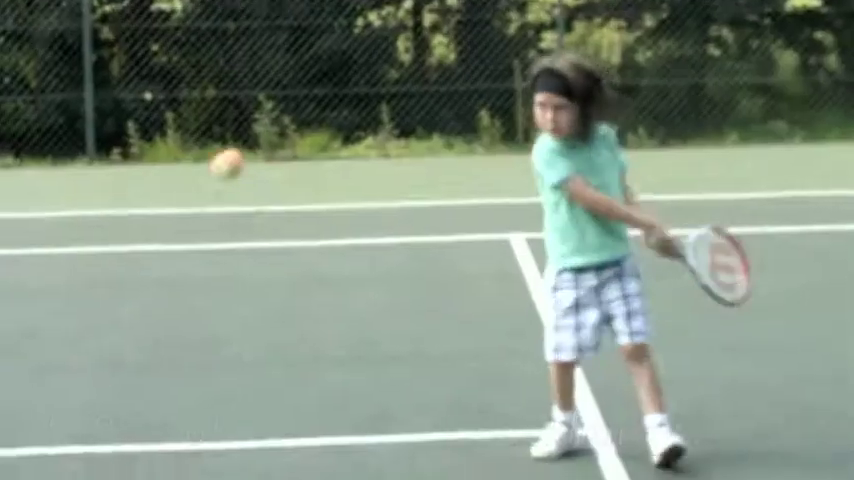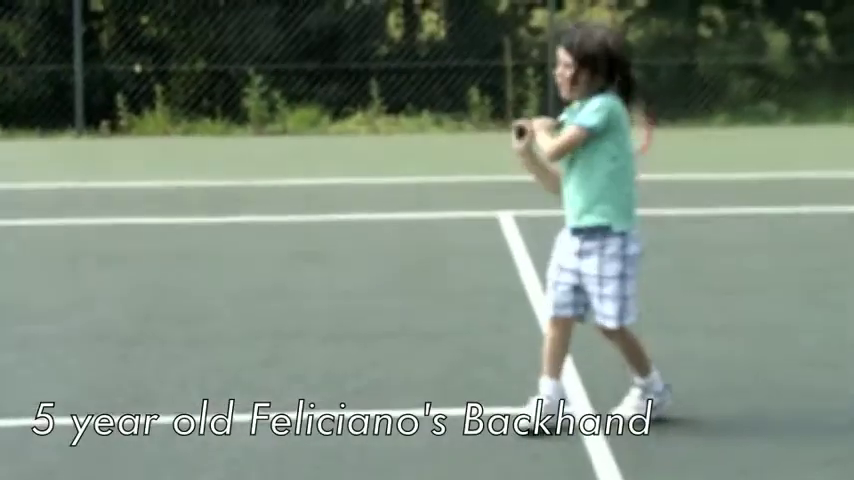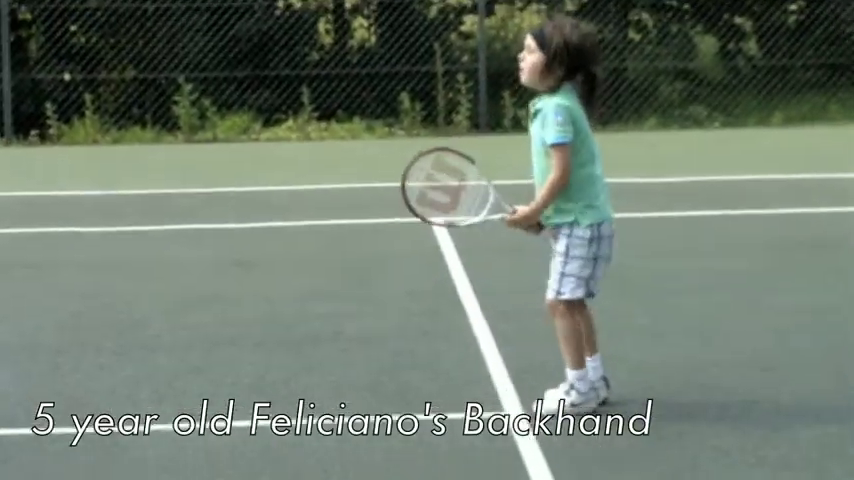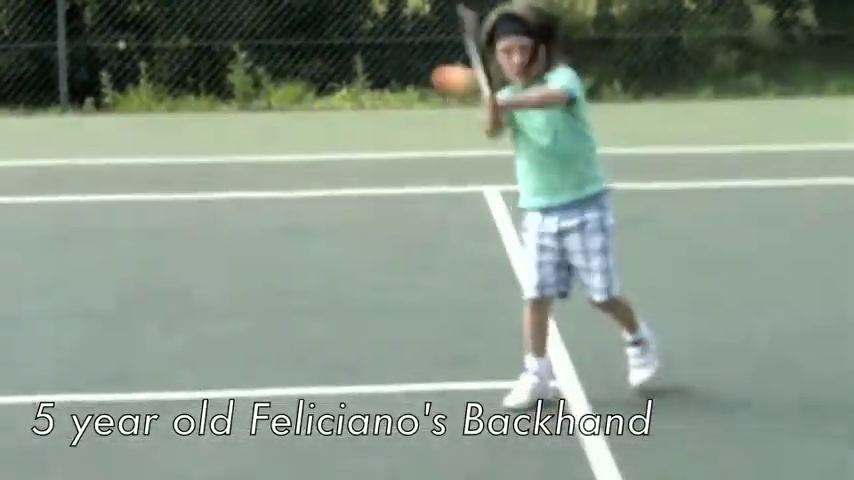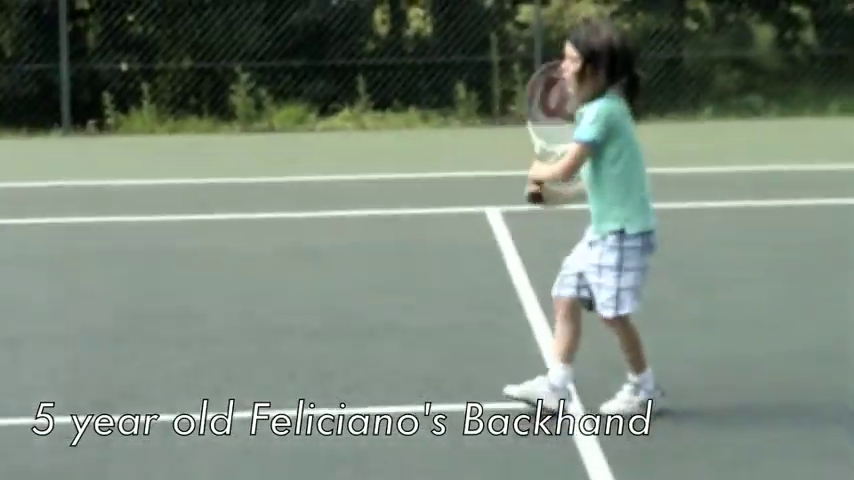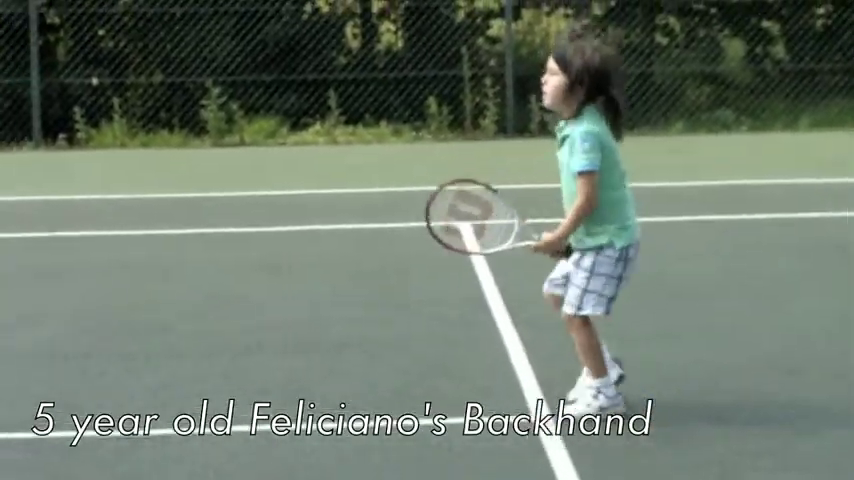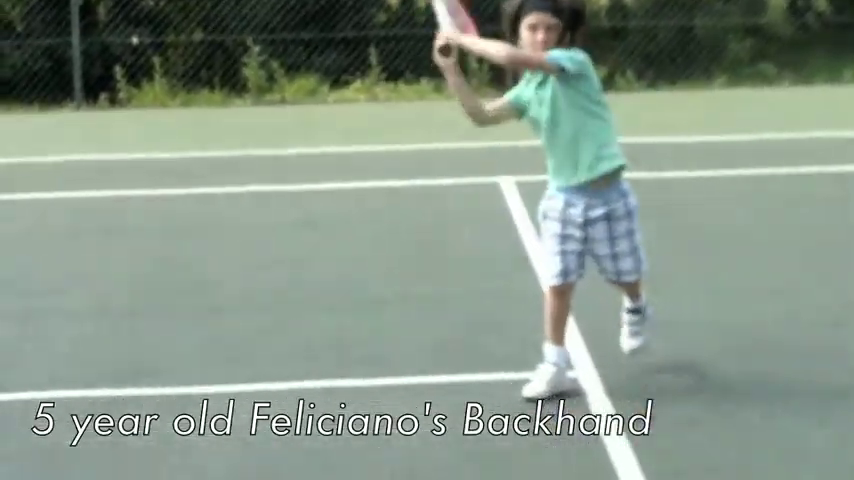
dt=0.7s
person 1, frame 1
left shoulder: (604, 138)
right shoulder: (547, 152)
left elbow: (625, 195)
right elbow: (591, 200)
left wrist: (646, 229)
right wrist: (650, 225)
left hip: (617, 266)
right hip: (571, 271)
left knee: (635, 348)
right knee: (562, 356)
left ankle: (659, 429)
right ankle: (565, 426)
person 1, frame 2
left shoulder: (603, 107)
right shoulder: (576, 116)
left elbow: (555, 149)
right elbow: (553, 180)
left wrist: (541, 129)
right wrist: (526, 150)
left hip: (610, 238)
right hip: (576, 236)
left knee: (612, 324)
right knee: (559, 317)
left ankle: (651, 391)
right ankle: (548, 401)
person 1, frame 3
left shoulder: (556, 109)
right shoulder: (556, 103)
left elbow: (560, 174)
left wrist: (533, 211)
right wrist: (539, 210)
left hip: (580, 221)
right hip: (579, 219)
left knee: (560, 302)
right knee: (573, 301)
left ankle: (580, 389)
right ankle: (591, 378)
person 1, frame 4
left shoulder: (562, 79)
right shoulder: (504, 99)
left elbow: (556, 96)
right elbow: (492, 128)
left wrist: (518, 98)
right wrist: (494, 107)
left hip: (584, 209)
right hip: (540, 214)
left knee: (602, 296)
right knee: (536, 298)
left ankle: (638, 340)
right ankle: (536, 374)
person 1, frame 5
left shoulder: (603, 111)
right shoulder: (595, 111)
left elbow: (566, 169)
left wrist: (540, 172)
right wrist: (550, 186)
left hip: (624, 232)
right hip: (602, 230)
left knee: (614, 313)
right knee: (566, 300)
left ankle: (643, 388)
right ankle: (556, 384)
person 1, frame 6
left shoulder: (585, 134)
right shoulder: (576, 126)
left elbow: (588, 198)
left wrist: (560, 236)
right wrist: (566, 234)
left hip: (608, 241)
right hip: (593, 238)
left knee: (575, 314)
right knee: (556, 293)
left ankle: (604, 394)
right ankle: (603, 368)
person 1, frame 7
left shoulder: (575, 62)
right shoulder: (527, 89)
left elbow: (511, 56)
right elbow: (482, 115)
left wrist: (462, 39)
right wrist: (452, 69)
left hip: (606, 193)
right hip: (563, 198)
left knee: (625, 276)
right knee: (557, 284)
left ankle: (635, 308)
right ankle: (556, 366)
